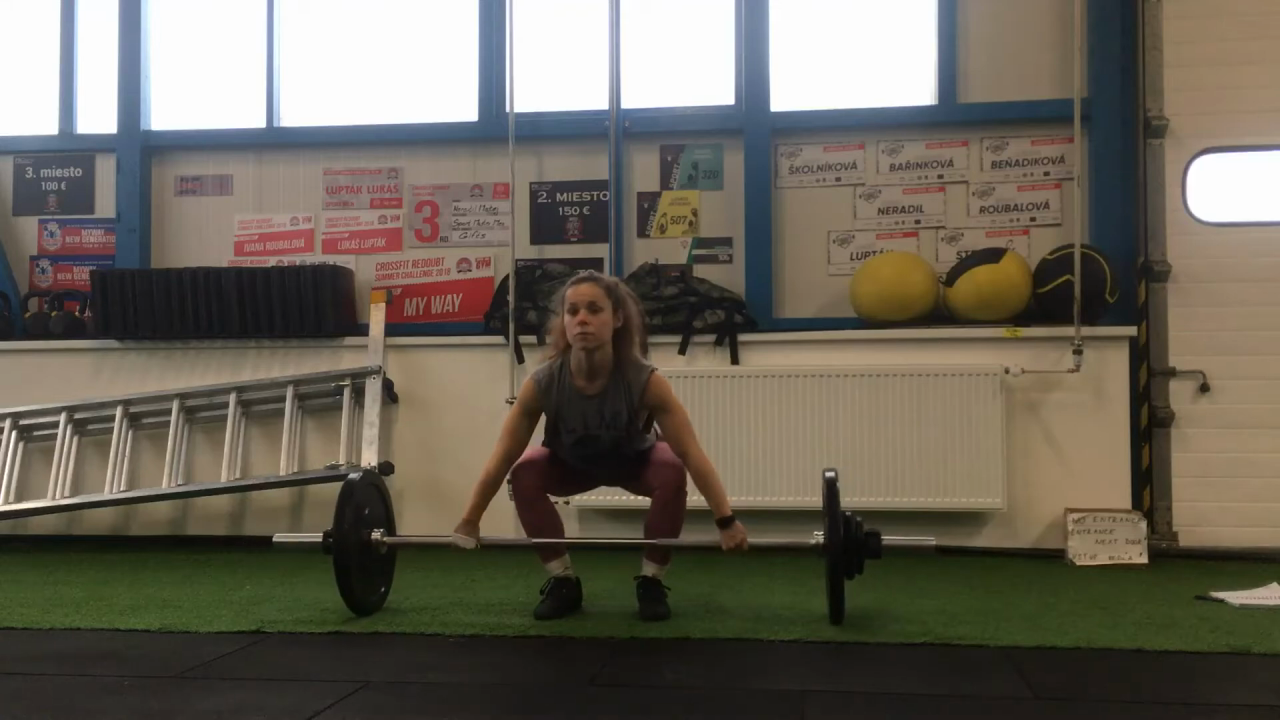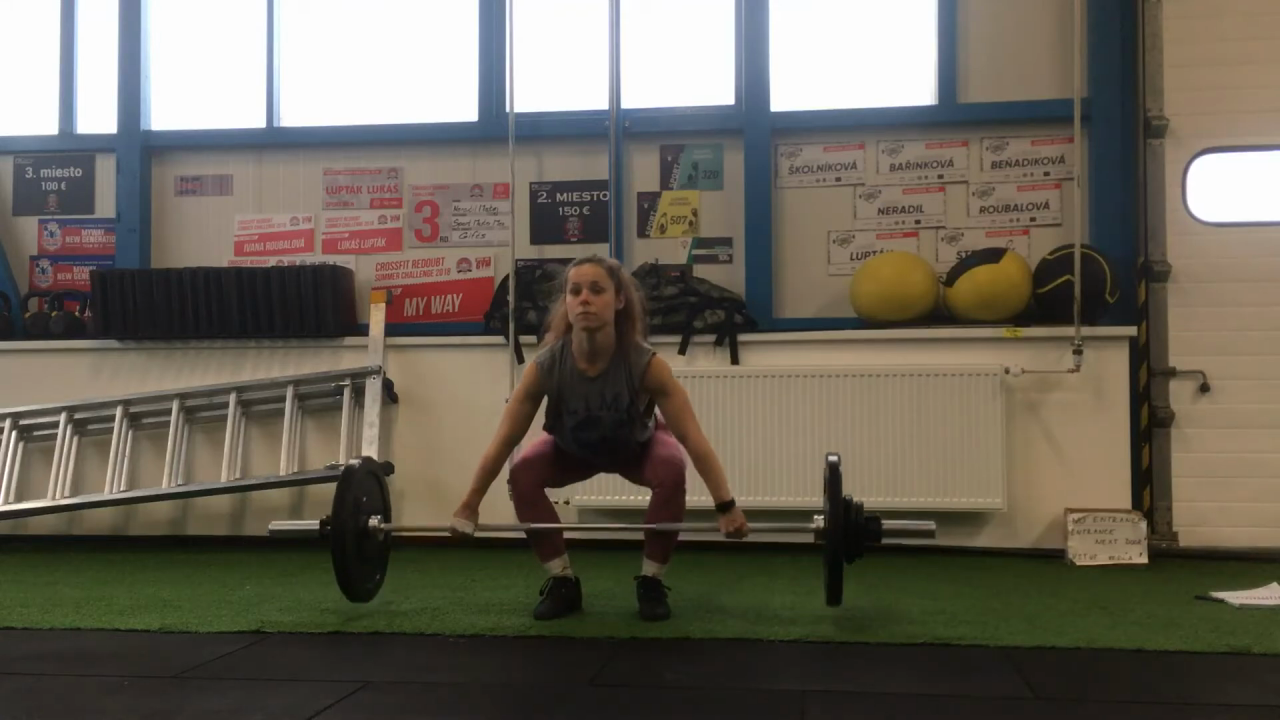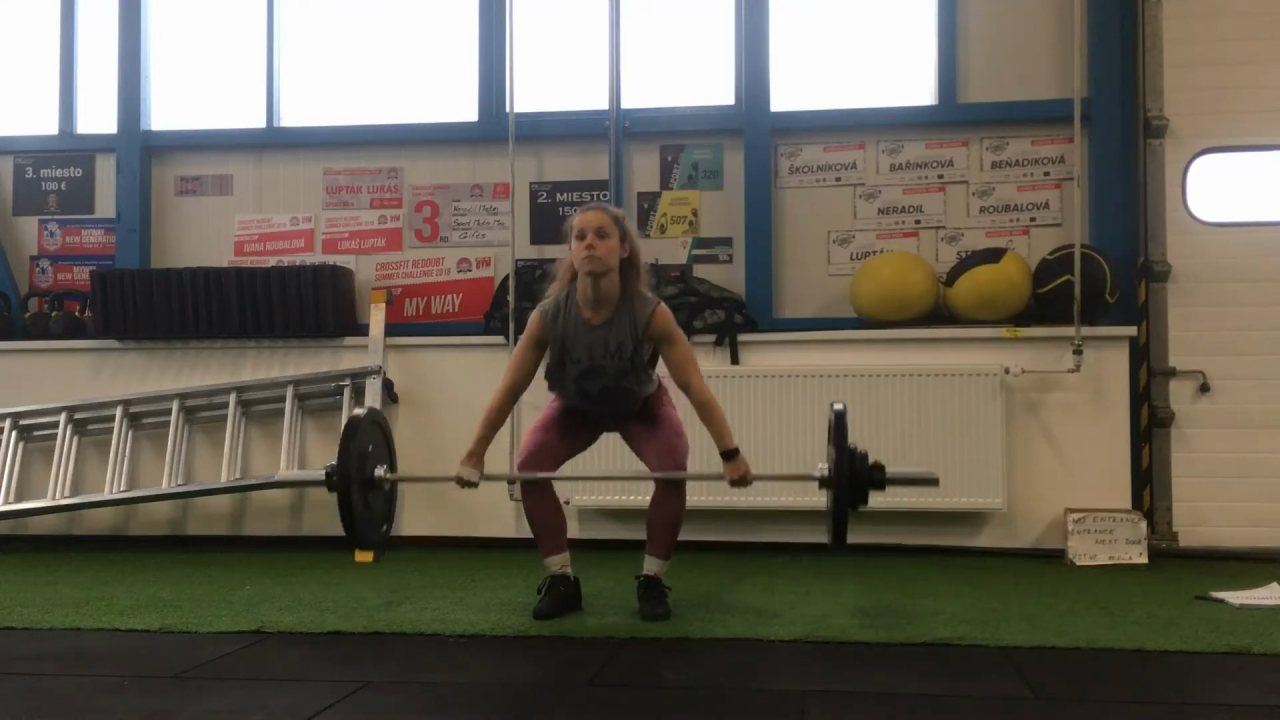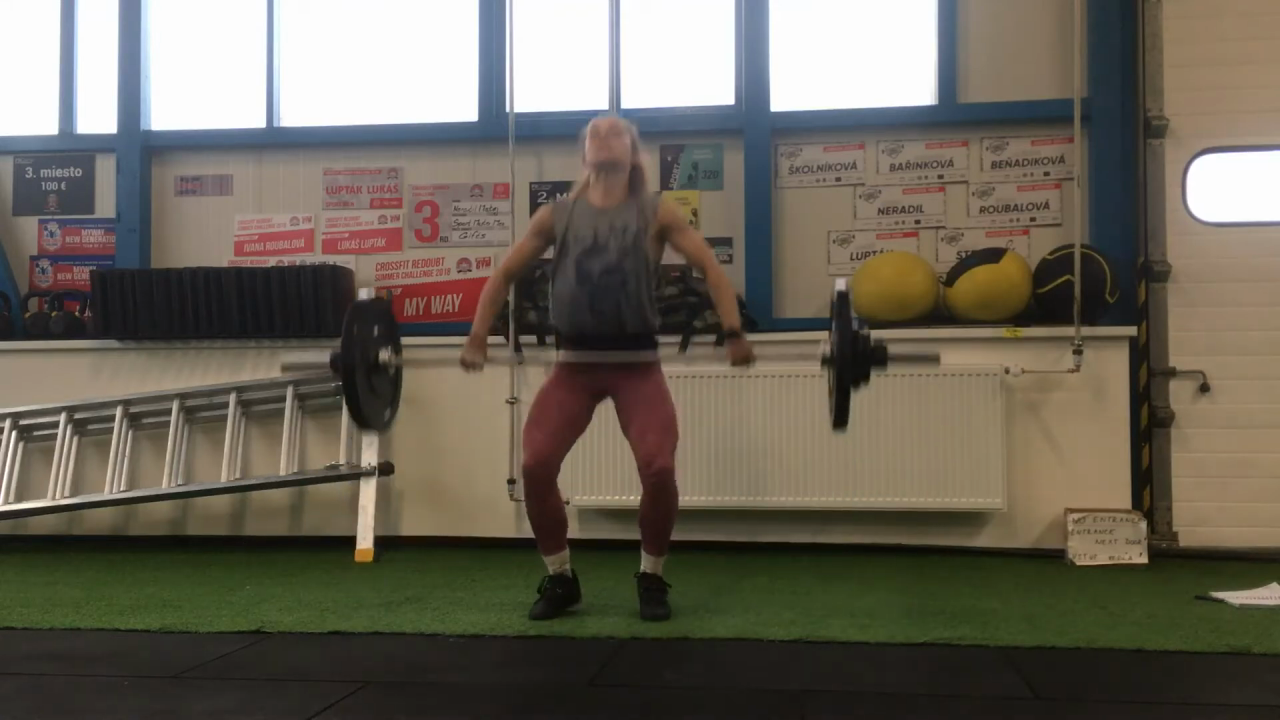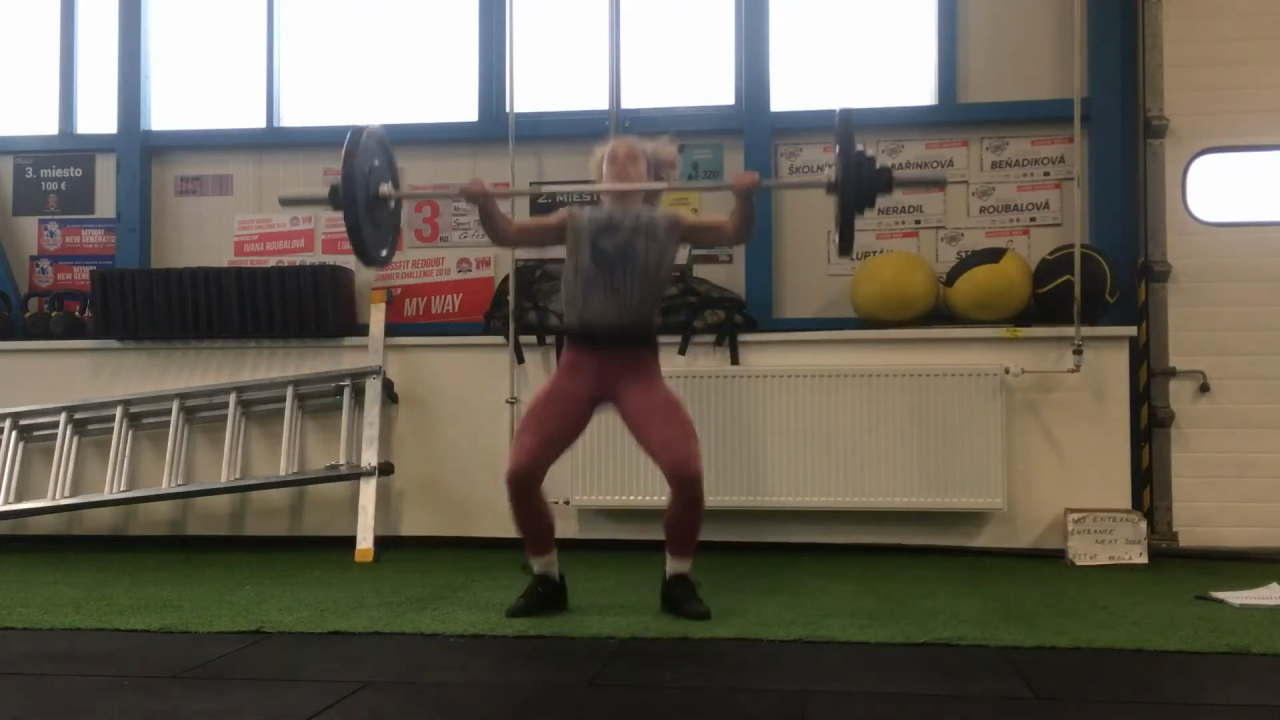
dt=0.3s
person 1, frame 1
left shoulder: (645, 381)
right shoulder: (542, 383)
left elbow: (691, 454)
right elbow: (502, 458)
left wrist: (726, 521)
right wrist: (470, 521)
left hip: (635, 460)
right hip: (573, 463)
left knee: (671, 475)
right knee: (524, 475)
left ankle: (651, 582)
right ankle: (562, 581)
person 1, frame 2
left shoulder: (646, 365)
right shoulder: (545, 367)
left elbow: (692, 438)
right elbow: (504, 439)
left wrist: (727, 506)
right wrist: (469, 505)
left hip: (636, 447)
right hip: (572, 449)
left knee: (670, 471)
right knee: (523, 475)
left ankle: (651, 581)
right ankle: (562, 580)
person 1, frame 3
left shoulder: (649, 312)
right shoulder: (549, 314)
left elbow: (694, 385)
right elbow: (511, 387)
left wrist: (730, 454)
right wrist: (476, 453)
left hip: (641, 405)
right hip: (577, 405)
left knee: (672, 469)
right knee: (530, 466)
left ankle: (652, 581)
right ankle: (561, 580)
person 1, frame 4
left shoulder: (656, 212)
right shoulder: (557, 214)
left elbow: (710, 268)
right elbow: (505, 272)
left wrist: (733, 332)
right wrist: (477, 336)
left hip: (637, 362)
right hip: (575, 362)
left knee: (658, 468)
right knee: (536, 464)
left ankle: (651, 577)
right ankle: (559, 578)
person 1, frame 5
left shoulder: (664, 222)
right shoulder: (577, 220)
left elbow: (735, 233)
right elbow: (506, 234)
left wrist: (745, 198)
right wrist: (483, 203)
left hip: (638, 364)
right hip: (579, 360)
left knee: (686, 472)
right knee: (522, 471)
left ankle: (677, 579)
right ankle: (547, 578)
